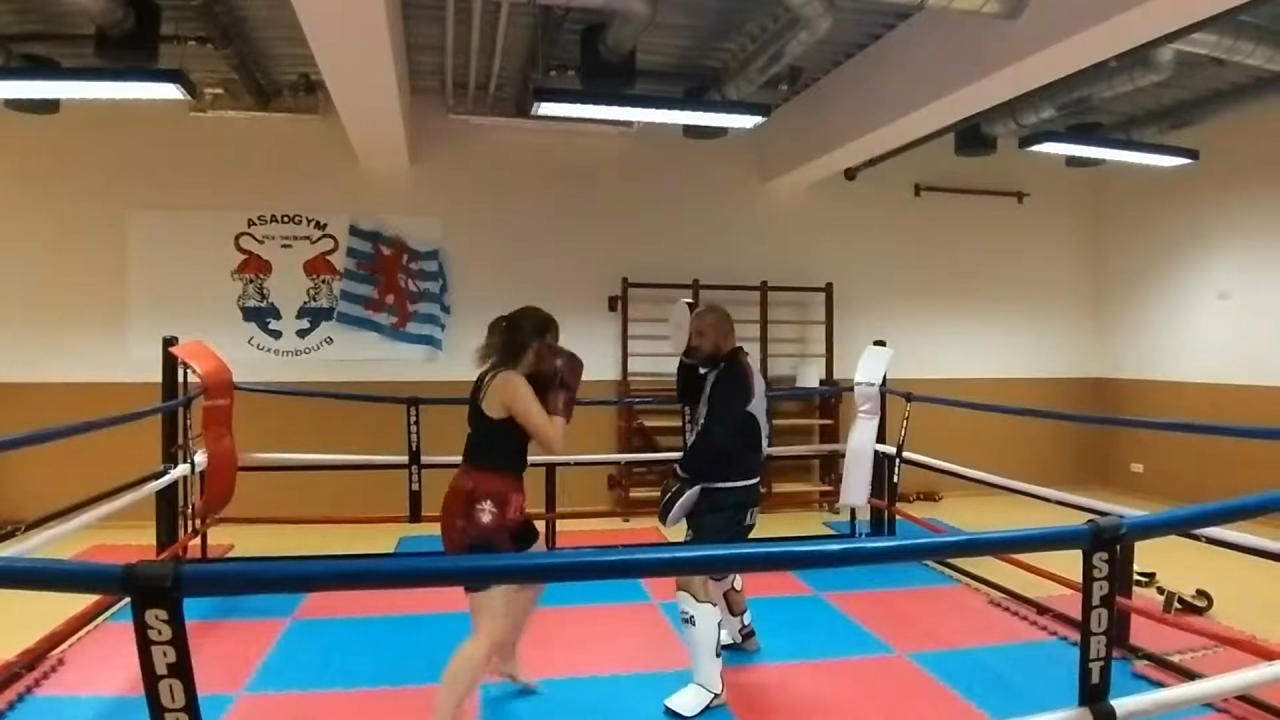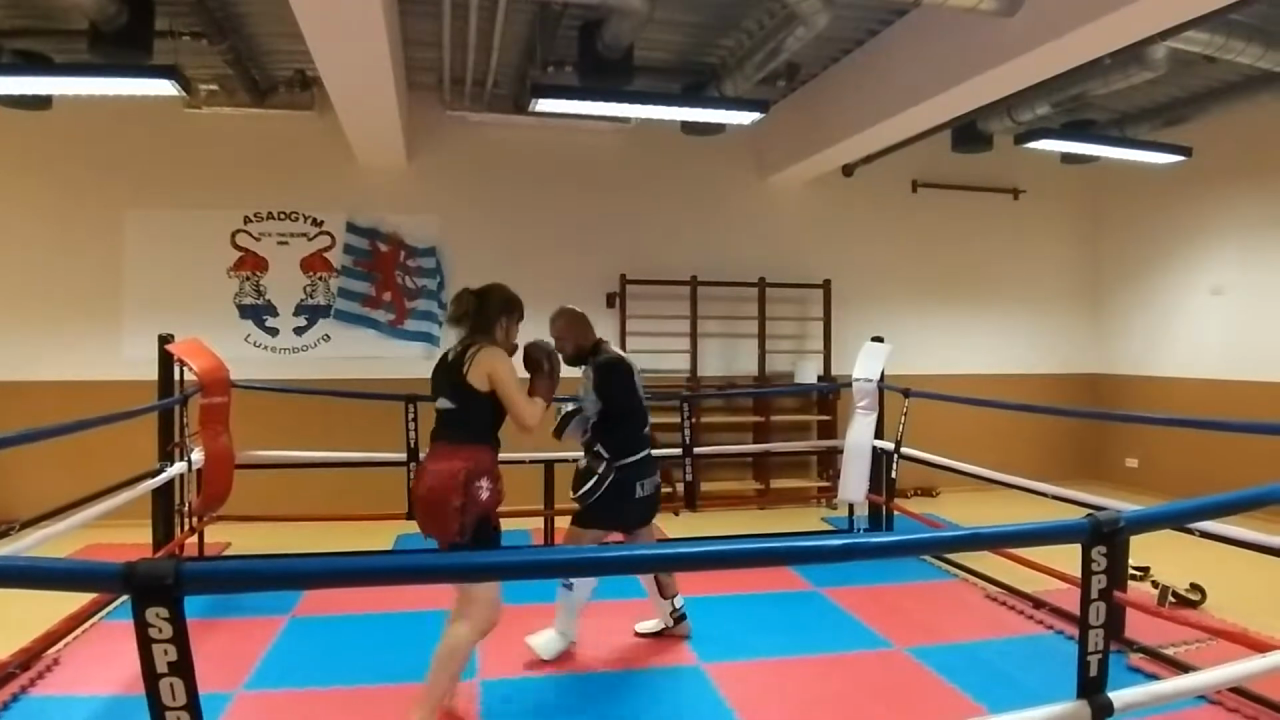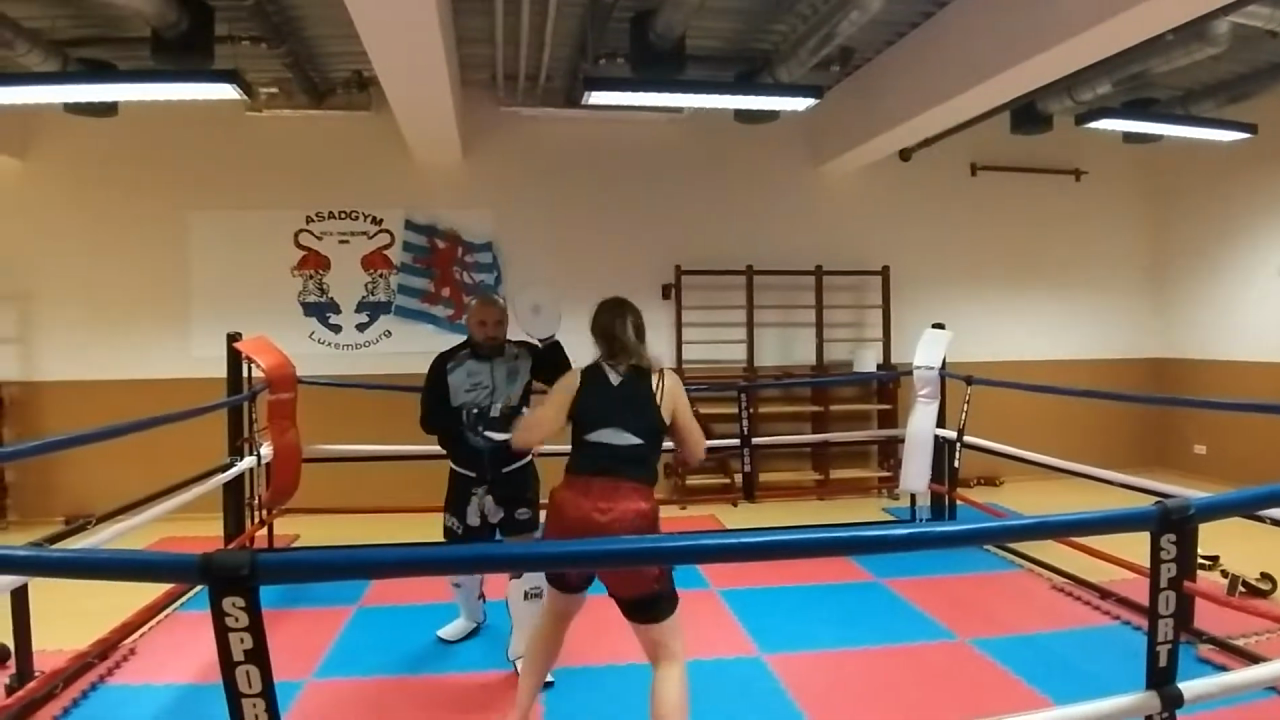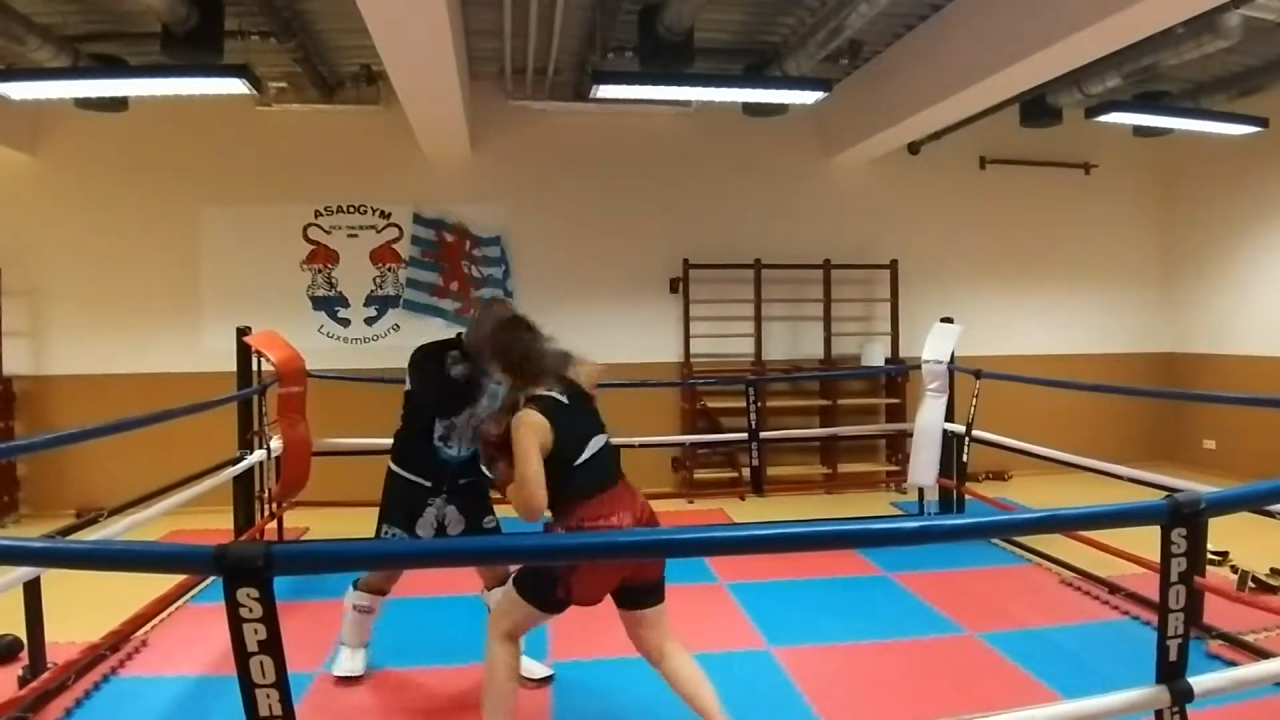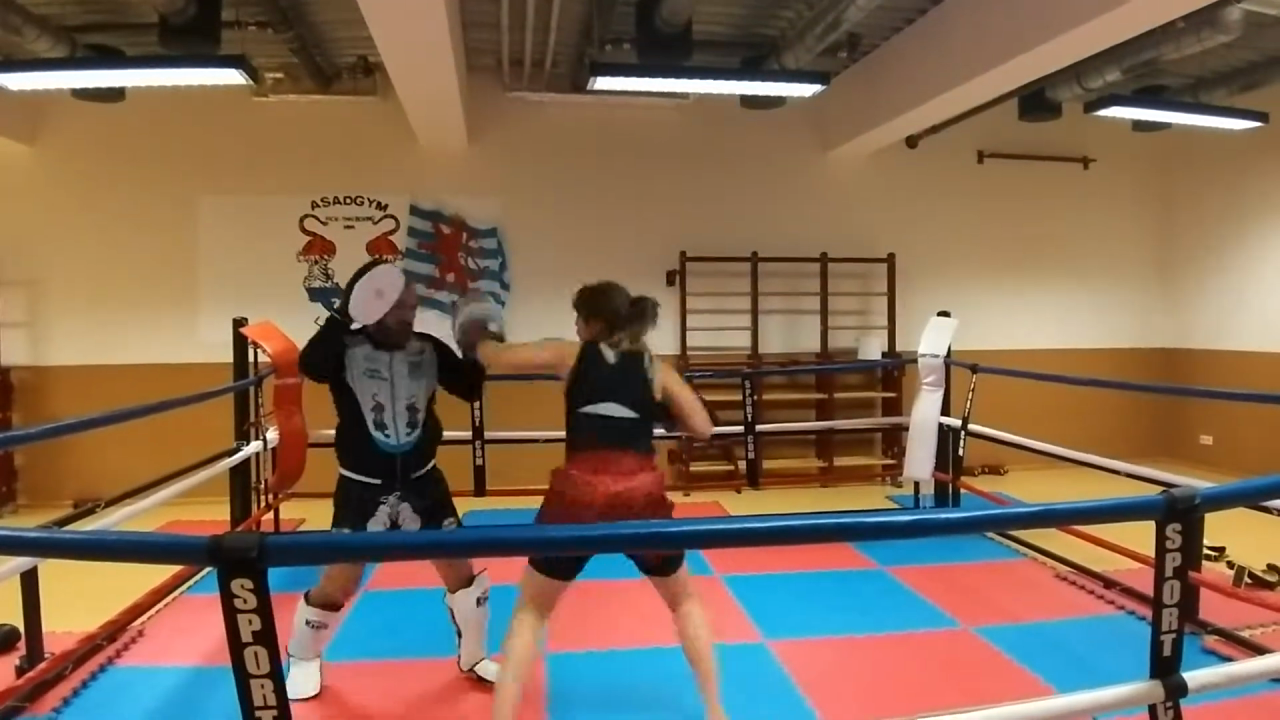
dt=1s
person 1, frame 1
left shoulder: (498, 378)
right shoulder: (511, 382)
left elbow: (512, 429)
right elbow: (554, 442)
left wrist: (545, 384)
right wrist: (561, 393)
left hip: (496, 502)
right hip: (481, 507)
right knee: (489, 633)
left ankle: (505, 661)
person 1, frame 2
left shoulder: (450, 358)
right shoulder: (492, 357)
right elbow: (529, 419)
right wrist: (544, 379)
left hip: (437, 477)
right hip: (466, 482)
left knee: (470, 599)
right knee: (480, 613)
person 1, frame 3
left shoulder: (577, 380)
right shoulder: (665, 384)
left elbow: (523, 438)
right elbow: (695, 454)
left hip: (573, 514)
right hip: (631, 522)
left knee: (555, 616)
right knee: (668, 657)
person 1, frame 4
left shoulder: (527, 420)
right shoulder: (570, 382)
left elbow: (532, 508)
left wrist: (501, 466)
left hip: (588, 535)
right hip: (633, 521)
left knee: (502, 628)
right knee: (659, 645)
person 1, frame 5
left shoulder: (572, 354)
right shoulder: (656, 368)
left elbow: (497, 358)
right elbow: (702, 428)
left wrist: (477, 339)
left hip: (583, 493)
right hip: (642, 494)
left knee: (531, 610)
right knee: (683, 600)
person 2, frame 1
left shoulder: (735, 375)
right shoulder: (728, 371)
left elbow: (716, 436)
right elbow: (690, 399)
left wrist: (681, 473)
right wrist: (688, 358)
left hip: (728, 494)
right hip: (722, 489)
left knee: (692, 579)
left ankle: (708, 685)
right ankle: (741, 632)
person 2, frame 2
left shoulder: (609, 367)
right shoulder: (603, 363)
left elbow: (631, 420)
left wrist: (600, 455)
right wrist: (579, 420)
left hip: (623, 472)
right hip: (633, 469)
left knee: (577, 544)
right knee: (642, 542)
left ankle: (563, 632)
right ankle: (674, 615)
person 2, frame 3
left shoulder: (524, 356)
right shoulder: (446, 365)
left elbow: (566, 382)
right elbow: (430, 421)
left wrist: (549, 340)
right wrist: (472, 418)
left hip: (515, 472)
right hip: (467, 476)
left ankle: (524, 651)
right ankle: (471, 615)
person 2, frame 4
left shoulder: (500, 378)
right shoulder: (429, 359)
right elbow: (436, 405)
right wrist: (474, 368)
left hip: (466, 486)
right hip: (412, 485)
left knee: (498, 568)
right knee: (382, 572)
right ankle: (352, 646)
person 2, frame 5
left shoulder: (429, 350)
right shoulder: (345, 347)
left elbow: (471, 389)
right elbow: (312, 365)
right wrist: (346, 315)
left hip: (420, 480)
right hip: (363, 487)
left knee: (460, 568)
right knee: (339, 582)
left ankle: (474, 657)
right ankle: (303, 660)
